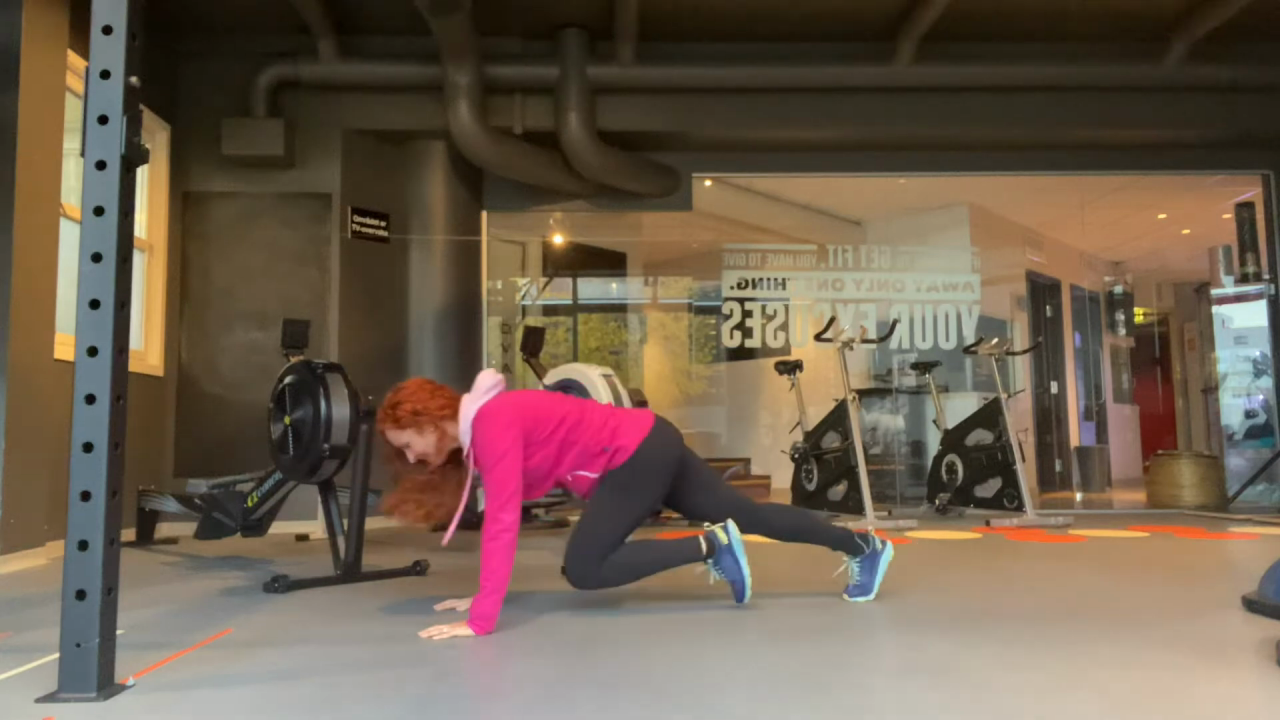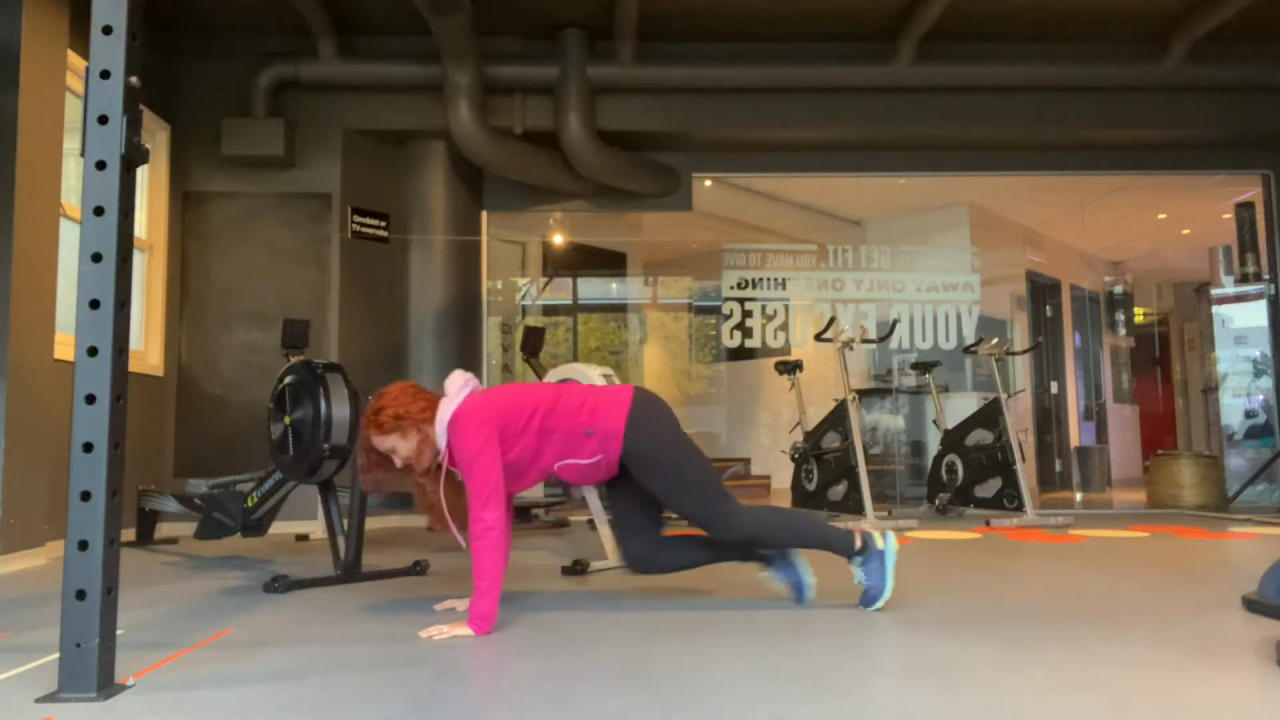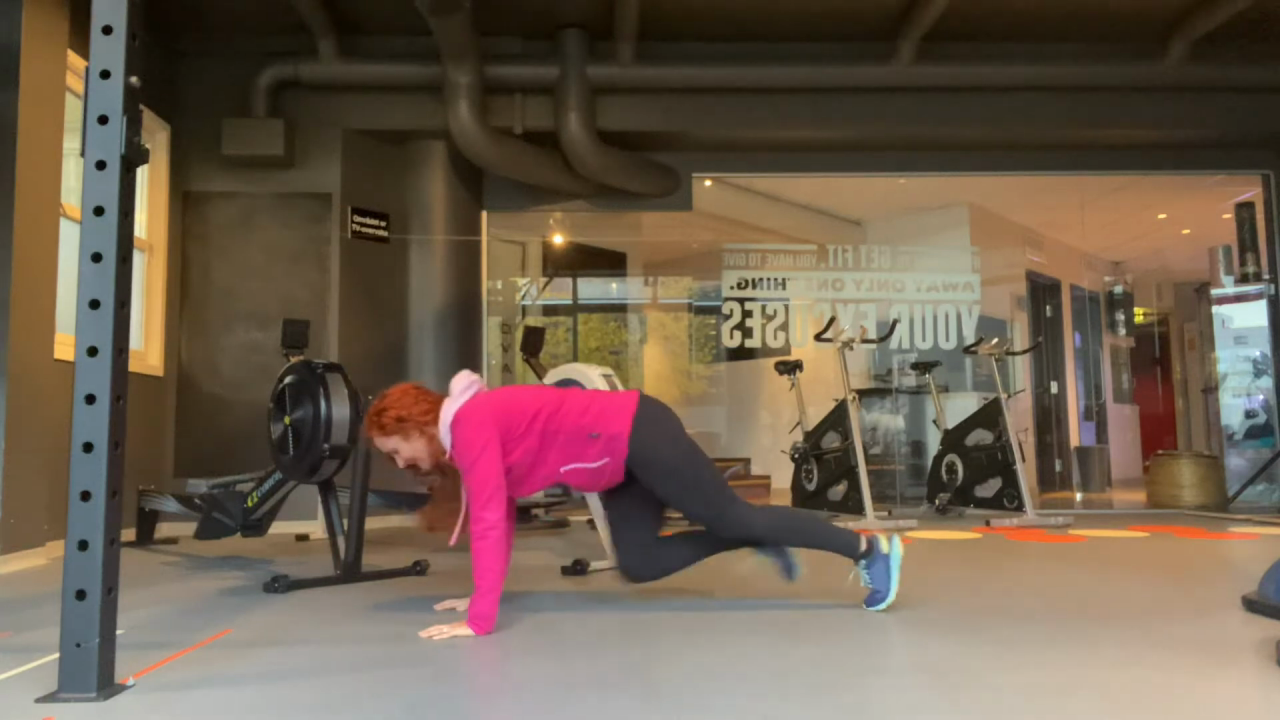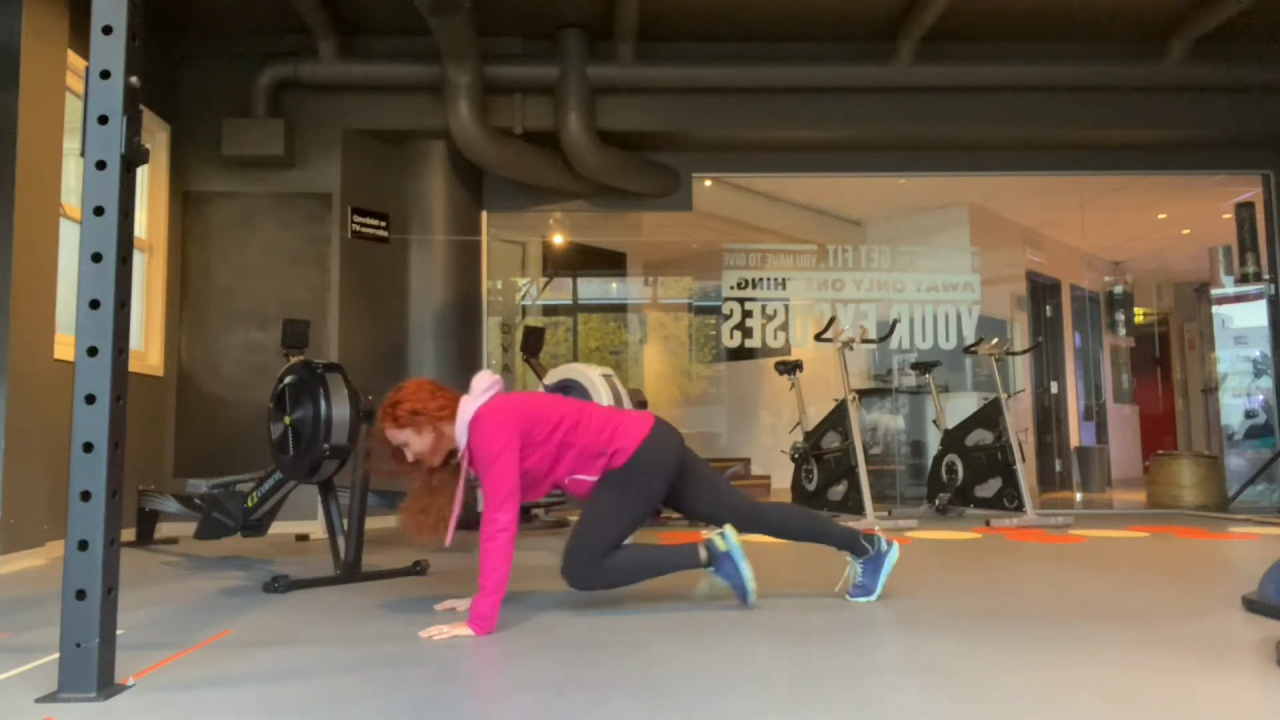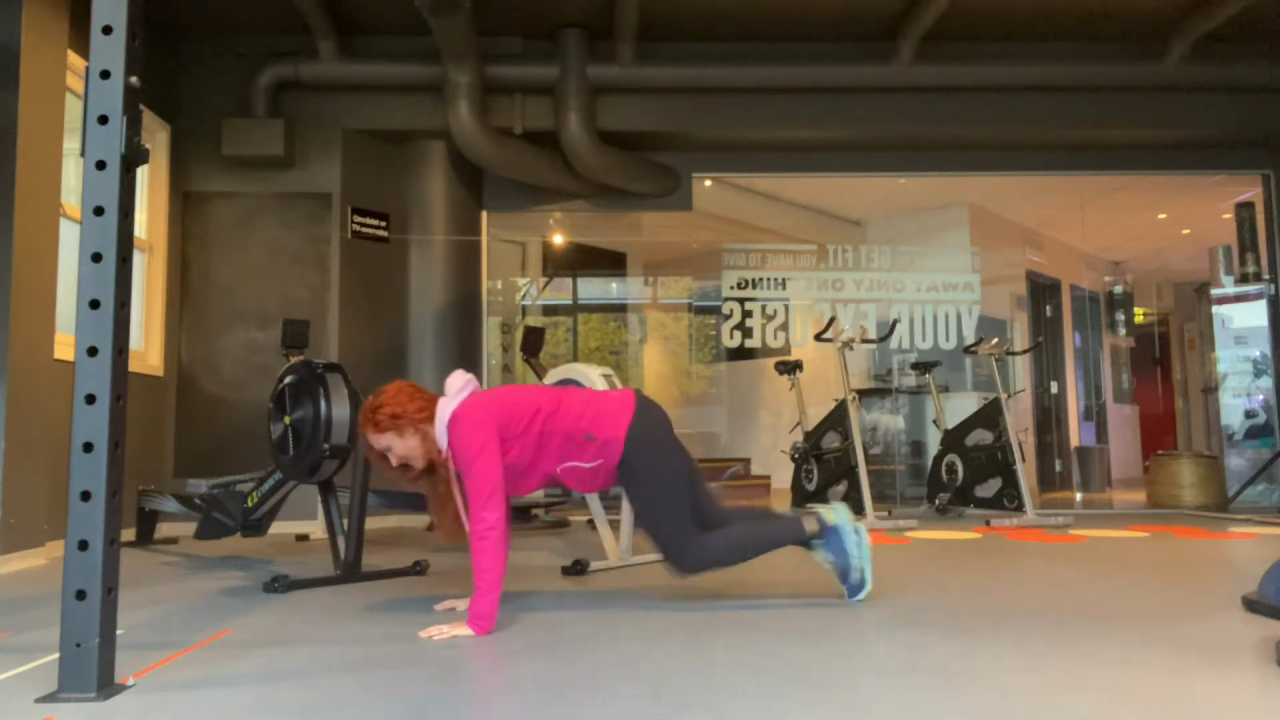
dt=0.3s
person 1, frame 1
left shoulder: (493, 424)
right shoulder: (479, 430)
left elbow: (502, 522)
right elbow: (501, 515)
left wrist: (481, 619)
right wrist: (486, 593)
left hip: (640, 452)
right hip: (643, 448)
left knee: (585, 568)
right knee: (743, 512)
left ankle: (712, 546)
right ankle: (863, 547)
person 1, frame 2
left shoulder: (469, 424)
right shoulder: (469, 426)
left elbow: (487, 520)
right elbow: (499, 513)
left wrist: (480, 617)
right wrist: (480, 592)
left hip: (633, 426)
right hip: (619, 439)
left knee: (722, 518)
right knee: (642, 556)
left ankle: (867, 546)
right ankle: (777, 560)
person 1, frame 3
left shoulder: (470, 426)
right shoulder: (475, 425)
left elbow: (489, 522)
right elbow: (501, 516)
left wrist: (480, 619)
right wrist: (483, 592)
left hip: (638, 436)
right hip: (620, 447)
left knee: (735, 517)
right knee: (638, 565)
left ankle: (872, 548)
right ankle: (757, 541)
person 1, frame 4
left shoulder: (489, 427)
right shoulder: (477, 430)
left elbow: (500, 524)
right elbow: (501, 516)
left wrist: (481, 618)
right wrist: (485, 594)
left hip: (639, 453)
right hip: (645, 450)
left knee: (582, 568)
right knee: (744, 514)
left ankle: (712, 552)
right ankle: (869, 546)
person 1, frame 5
left shoulder: (468, 424)
right shoulder: (463, 428)
left elbow: (488, 521)
right elbow: (491, 516)
left wrist: (479, 619)
right wrist: (480, 592)
left hip: (632, 434)
right hip: (626, 434)
left knee: (688, 553)
right knee: (708, 522)
left ankle: (820, 526)
right ankle: (832, 537)
